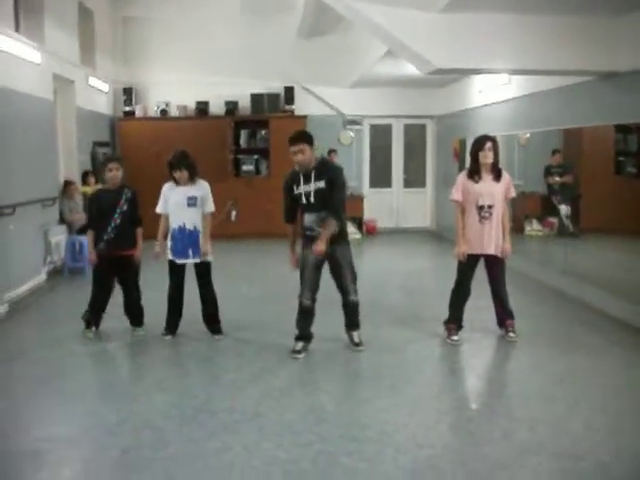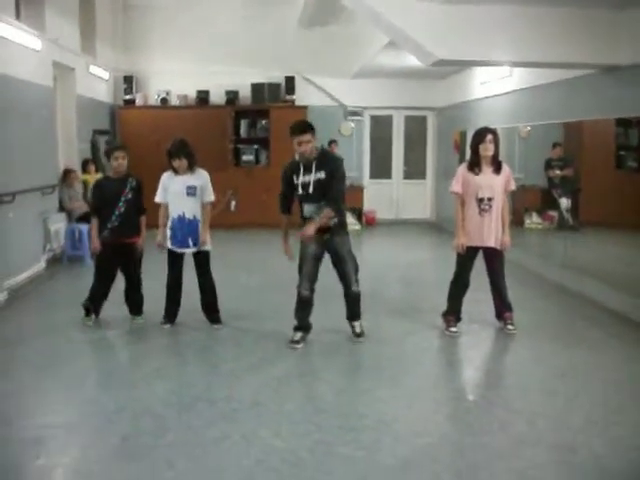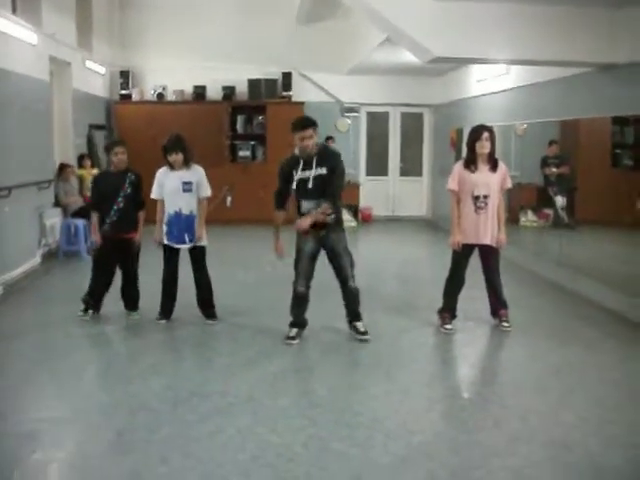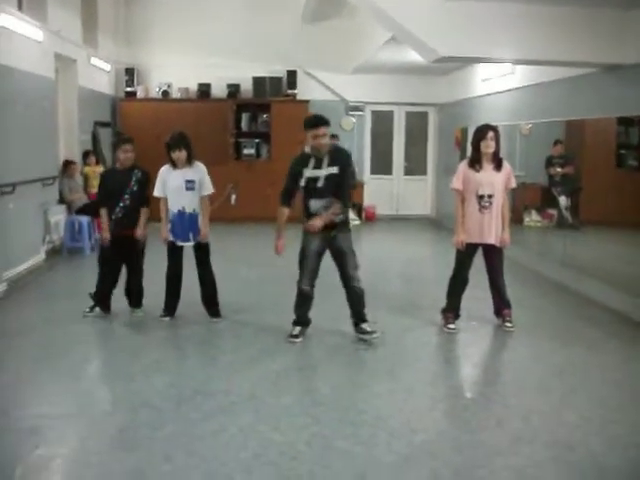
dt=0.1s
person 1, frame 1
left shoulder: (332, 171)
right shoulder: (292, 180)
left elbow: (337, 210)
right elbow: (291, 217)
left wrist: (323, 240)
right wrist: (292, 248)
left hip: (337, 241)
right hip: (310, 244)
left knee: (348, 289)
right knee: (306, 294)
left ankle: (353, 329)
right ankle: (303, 337)
person 1, frame 2
left shoulder: (332, 162)
right shoulder: (290, 170)
left elbow: (336, 200)
right elbow: (286, 207)
left wrist: (315, 225)
right wrist: (285, 239)
left hip: (336, 231)
right hip: (308, 234)
left knee: (350, 279)
right knee: (305, 285)
left ankle: (355, 320)
right ankle: (302, 327)
person 1, frame 3
left shoulder: (331, 158)
right shoulder: (289, 165)
left elbow: (334, 196)
right elbow: (280, 203)
left wrist: (311, 218)
right wrist: (277, 237)
left hip: (333, 228)
right hip: (306, 231)
left knee: (347, 276)
right knee: (301, 281)
left ankle: (355, 321)
right ankle: (297, 324)
person 1, frame 4
left shoulder: (342, 157)
right shoulder: (300, 163)
left elbow: (345, 196)
right elbow: (286, 200)
left wrist: (323, 218)
right wrist: (279, 235)
left hip: (340, 229)
right hip: (313, 230)
left knee: (352, 277)
right knee: (306, 280)
left ankle: (361, 323)
right ankle: (301, 322)
person 2, frame 1
left shoulder: (503, 178)
right shoulder: (465, 178)
left elbow: (505, 211)
right elbow: (459, 213)
left wrist: (507, 240)
right wrist: (459, 242)
left hip: (494, 243)
right hip: (470, 243)
left knee: (498, 284)
right knee: (462, 284)
left ankle: (507, 321)
right ankle: (453, 324)
person 2, frame 2
left shoulder: (503, 171)
right shoulder: (465, 170)
left elbow: (504, 203)
right elbow: (459, 204)
left wrist: (506, 233)
right wrist: (459, 234)
left hip: (494, 235)
right hip: (470, 235)
left knee: (497, 277)
right knee: (461, 277)
left ankle: (505, 314)
right ankle: (451, 316)
person 2, frame 3
left shoulder: (499, 168)
right shoulder: (461, 168)
left elbow: (500, 201)
right elbow: (455, 202)
left wrist: (502, 230)
right wrist: (454, 232)
left hip: (490, 233)
right hip: (465, 233)
left knee: (493, 274)
right knee: (457, 274)
left ankle: (500, 311)
right ankle: (447, 313)
person 2, frame 4
left shoulder: (504, 168)
right shoulder: (466, 167)
left elbow: (505, 201)
right elbow: (459, 201)
left wrist: (506, 230)
right wrist: (459, 231)
left hip: (493, 232)
right hip: (469, 232)
left knee: (496, 274)
right knee: (460, 273)
left ankle: (504, 311)
right ankle: (450, 313)
person 3, frame 1
left shoulder: (202, 187)
right shoulder: (167, 189)
left elbow: (207, 217)
right elbow: (164, 218)
left wrist: (206, 243)
right wrist: (160, 242)
left hip: (198, 245)
right hip: (176, 246)
left knee: (206, 285)
right knee: (175, 287)
left ankle: (214, 324)
right ankle: (171, 325)
person 3, frame 2
left shoulder: (202, 176)
right shoulder: (166, 178)
left elbow: (207, 206)
right elbow: (164, 207)
left wrist: (205, 232)
right wrist: (161, 232)
left hip: (197, 234)
right hip: (175, 235)
left knee: (204, 274)
right knee: (174, 276)
left ankle: (213, 314)
right ankle: (170, 314)
person 3, frame 3
left shoulder: (197, 172)
right shoulder: (162, 174)
left elbow: (203, 202)
right elbow: (160, 204)
left wrist: (201, 228)
right wrist: (158, 229)
left hip: (193, 230)
right hip: (170, 231)
left knee: (200, 270)
right knee: (169, 271)
left ankle: (208, 309)
right ankle: (166, 310)
person 3, frame 4
left shoulder: (199, 169)
right shoulder: (165, 172)
left elbow: (205, 199)
right elbow: (163, 201)
left wrist: (205, 226)
right wrist: (164, 227)
left hip: (197, 227)
right hip: (175, 229)
left knee: (204, 267)
right knee: (173, 269)
left ankle: (212, 307)
right ankle: (169, 308)
person 4, frame 1
left shoulder: (130, 194)
right shoulder: (96, 197)
left elbow: (137, 223)
right elbow: (91, 226)
left wrist: (139, 247)
right wrist: (91, 250)
left hip: (127, 251)
right hip: (104, 252)
left knee: (131, 288)
right knee: (100, 288)
left ankle: (137, 322)
right ankle: (91, 322)
person 4, frame 2
left shoulder: (134, 183)
right shoulder: (101, 184)
left elbow: (141, 212)
right elbow: (95, 214)
left wrist: (142, 236)
right wrist: (95, 237)
left hip: (131, 239)
right hip: (107, 240)
left knee: (133, 277)
right knee: (103, 276)
left ankle: (136, 311)
right ankle: (91, 310)
person 4, frame 3
left shoulder: (134, 177)
right shoulder: (100, 179)
left elbow: (140, 207)
right elbow: (94, 208)
left wrist: (140, 231)
right wrist: (95, 232)
left hip: (129, 234)
right hip: (106, 234)
left knee: (130, 272)
right knee: (101, 272)
left ankle: (132, 306)
right ankle: (91, 305)
person 4, frame 4
left shoulder: (141, 175)
right shoulder: (107, 176)
left elbow: (145, 204)
right elbow: (102, 205)
left wrist: (141, 227)
right wrist: (105, 229)
left hip: (134, 231)
right hip: (113, 231)
left knee: (135, 269)
right knee: (108, 268)
left ankle: (136, 303)
right ankle: (101, 304)
